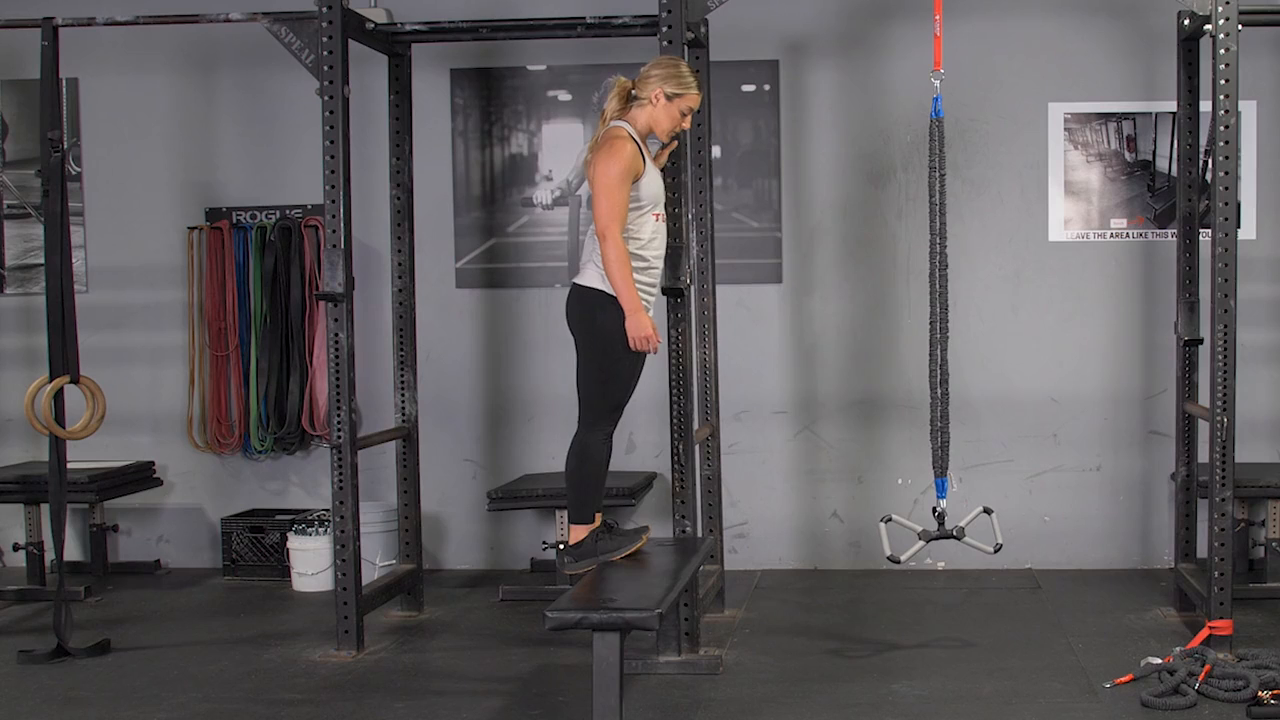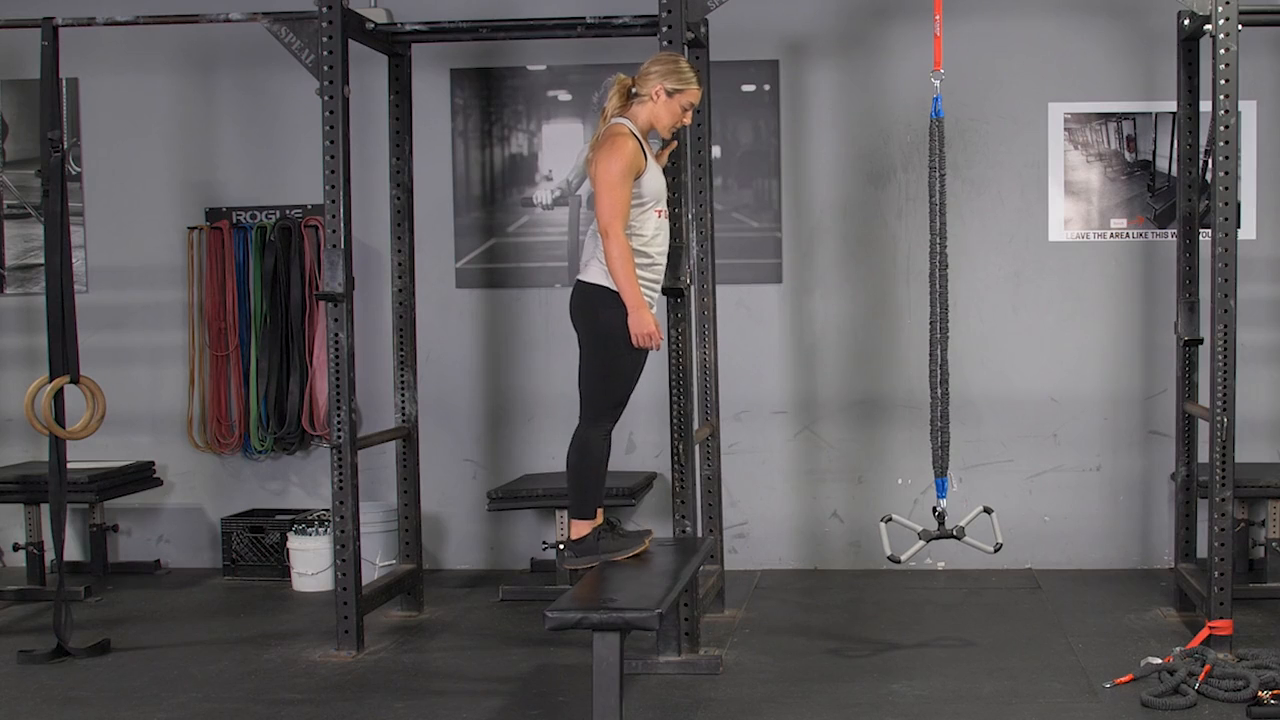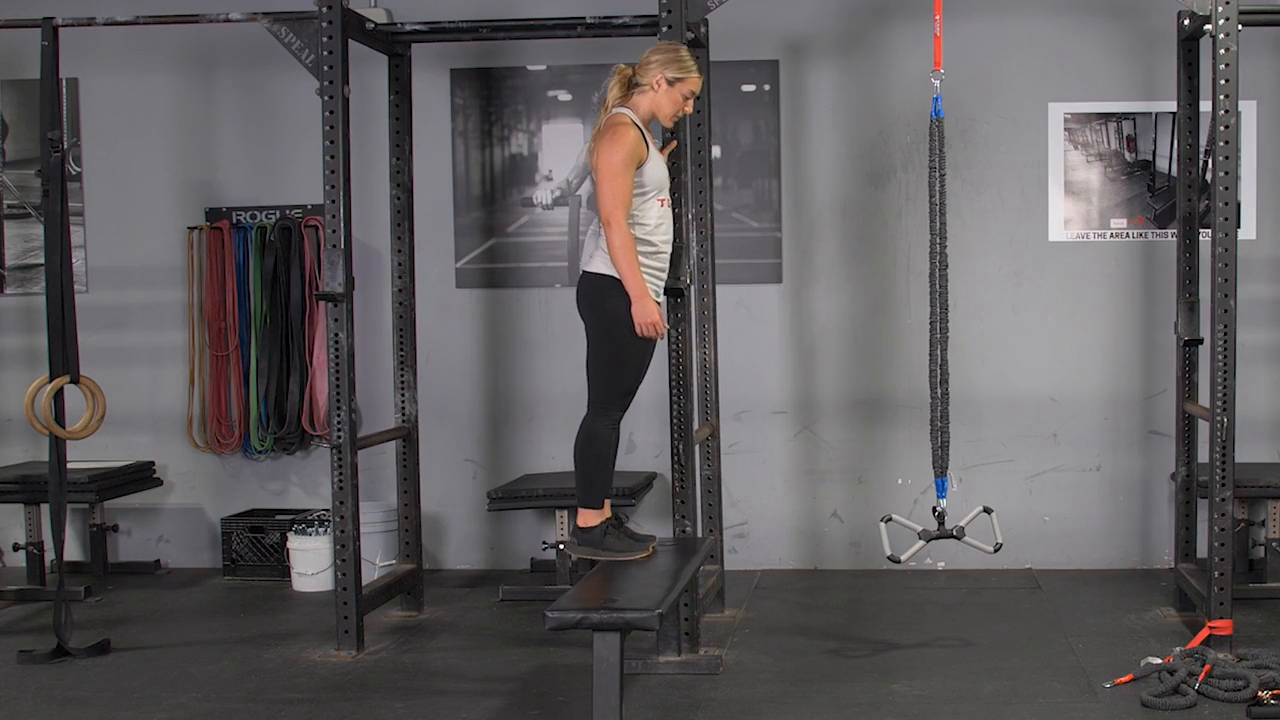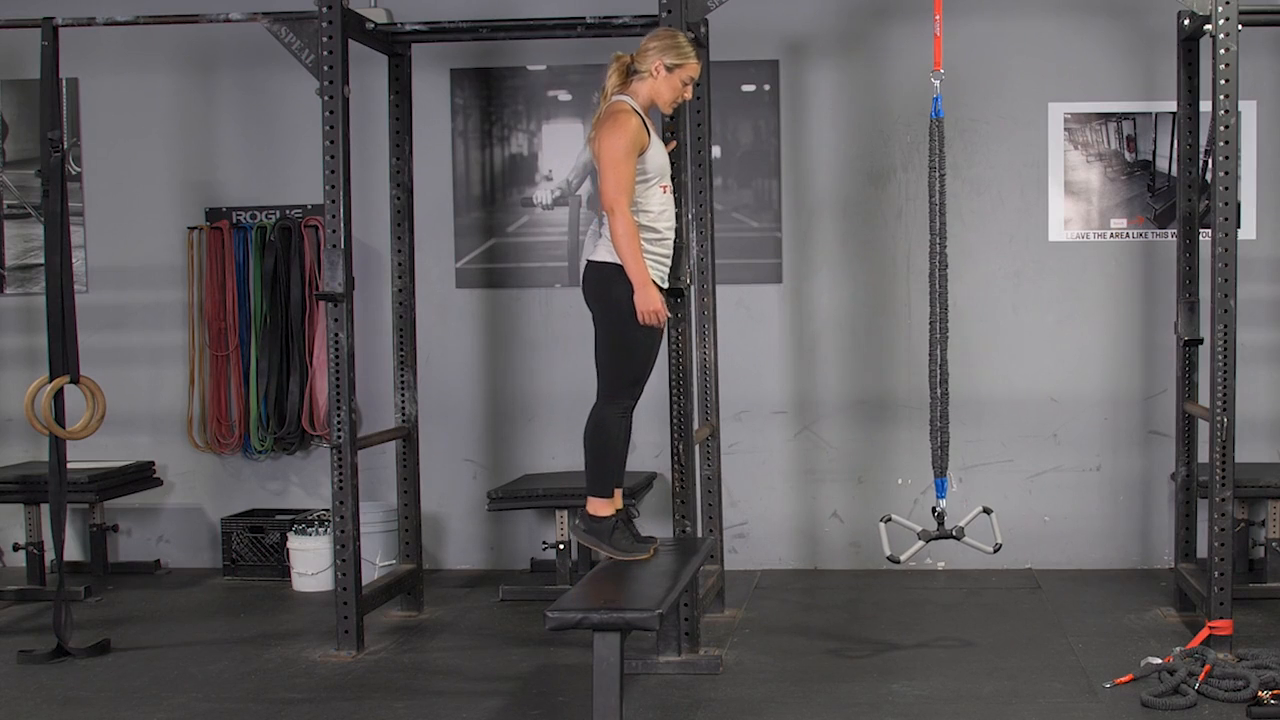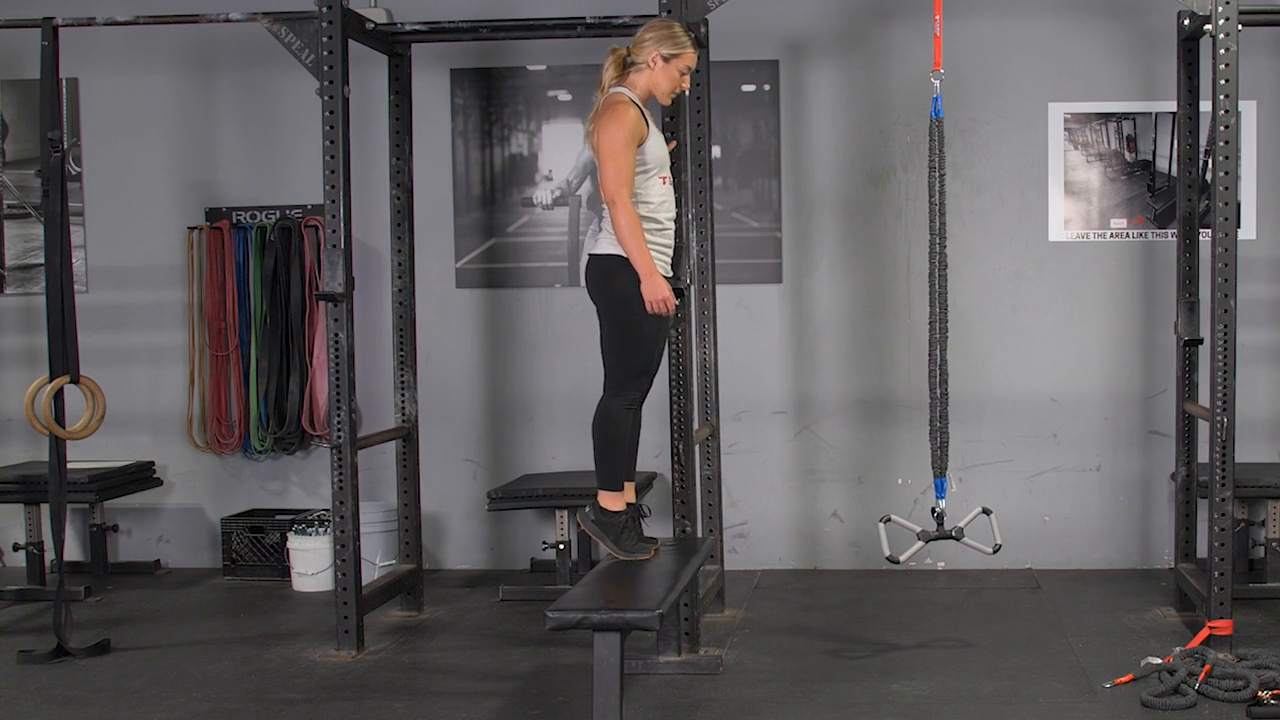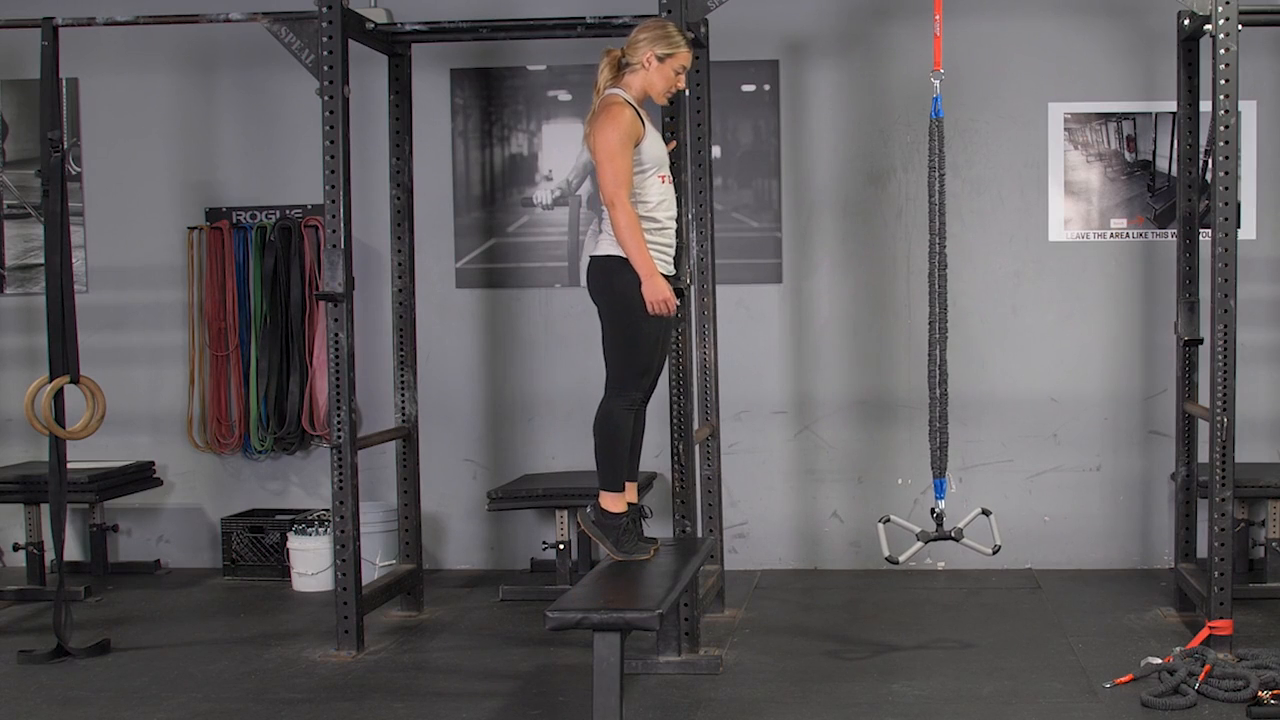
dt=0.2s
person 1, frame 1
left shoulder: (635, 146)
right shoulder: (618, 145)
right elbow: (608, 235)
left wrist: (659, 165)
right wrist: (634, 311)
left hip: (621, 305)
right hip: (607, 304)
left knee: (602, 422)
right knee: (597, 421)
left ankle: (591, 529)
right ankle: (580, 542)
person 1, frame 2
left shoulder: (636, 143)
right shoulder: (620, 142)
right elbow: (611, 232)
left wrist: (661, 162)
right wrist: (636, 307)
left hip: (624, 302)
right hip: (610, 301)
left knee: (604, 418)
right knee: (598, 418)
left ankle: (593, 527)
right ankle: (582, 538)
person 1, frame 3
left shoulder: (639, 133)
right shoulder: (622, 132)
right elbow: (613, 221)
left wrist: (663, 157)
right wrist: (640, 297)
left hip: (630, 291)
right hip: (615, 291)
left knee: (612, 408)
right knee: (606, 408)
left ankle: (601, 519)
right ankle: (589, 526)
person 1, frame 4
left shoulder: (638, 121)
right shoulder: (622, 119)
right elbow: (616, 209)
left wrist: (666, 152)
right wrist: (642, 284)
left hip: (637, 279)
right hip: (621, 279)
left knee: (623, 400)
right knee: (616, 397)
left ankle: (612, 512)
right ankle: (597, 514)
person 1, frame 5
left shoulder: (637, 112)
right shoulder: (621, 110)
right elbow: (618, 200)
right wrist: (649, 273)
left hip: (640, 271)
right hip: (624, 271)
left knee: (633, 393)
right knee: (623, 390)
left ankle: (624, 506)
right ankle: (607, 507)
person 1, frame 6
left shoulder: (635, 114)
right shoulder: (616, 112)
right elbow: (617, 202)
left wrist: (667, 151)
right wrist: (649, 274)
left hip: (646, 272)
right hip: (627, 272)
left knee: (637, 394)
right knee: (625, 392)
left ankle: (626, 505)
right ankle: (608, 508)
